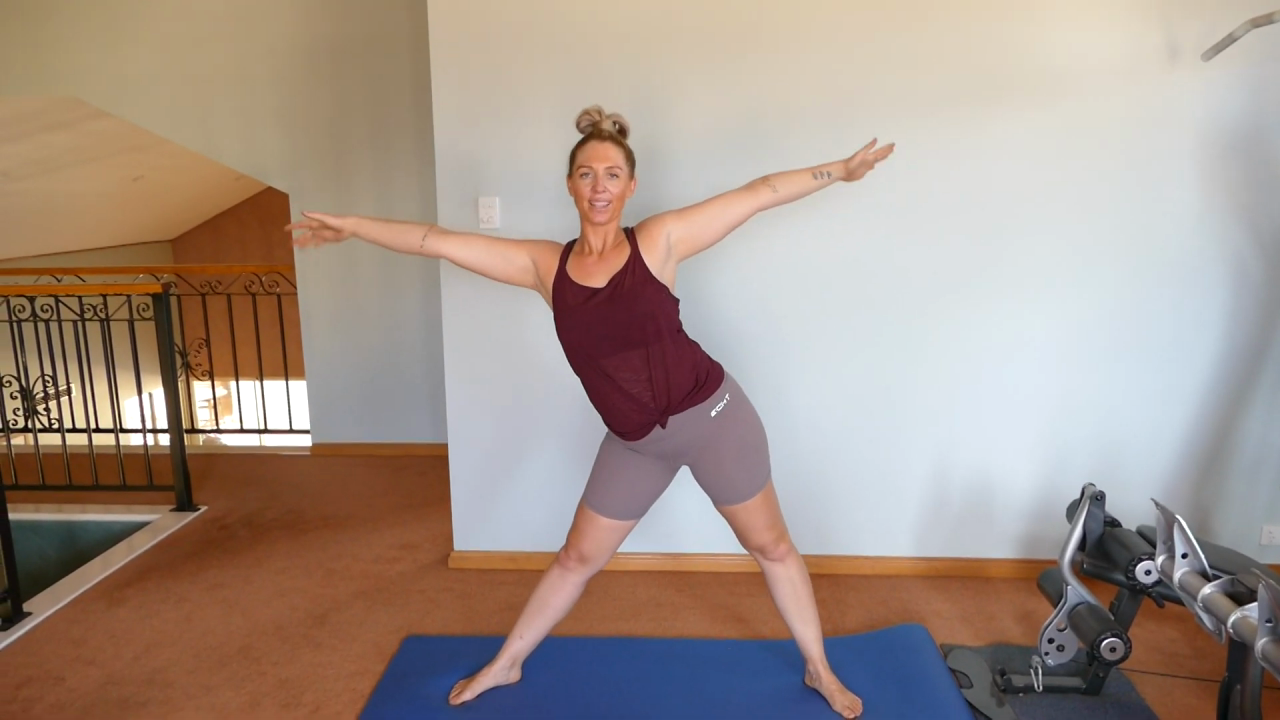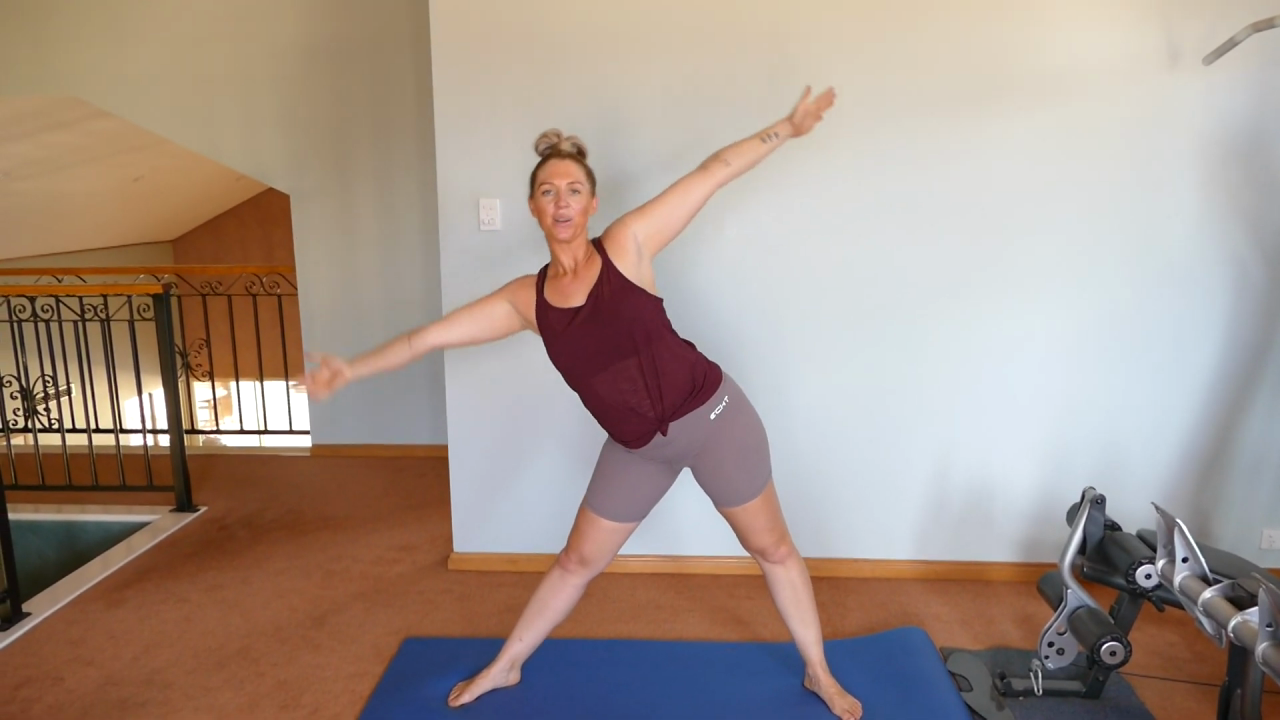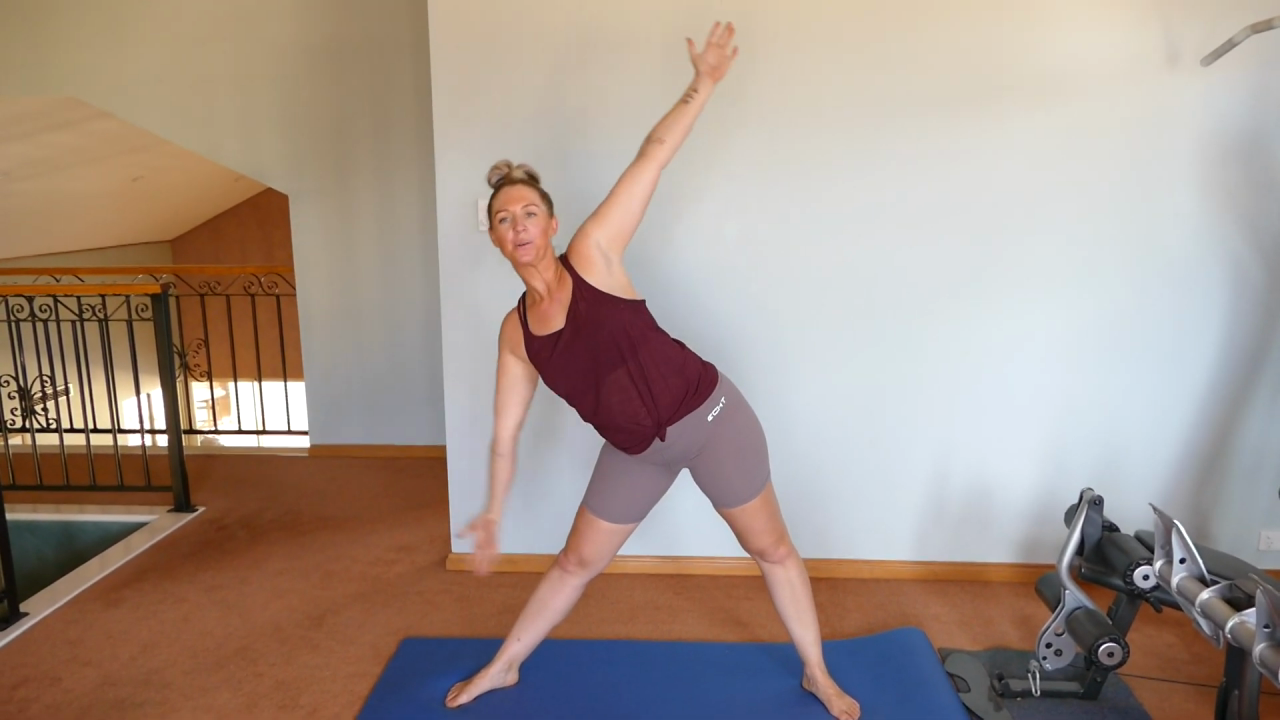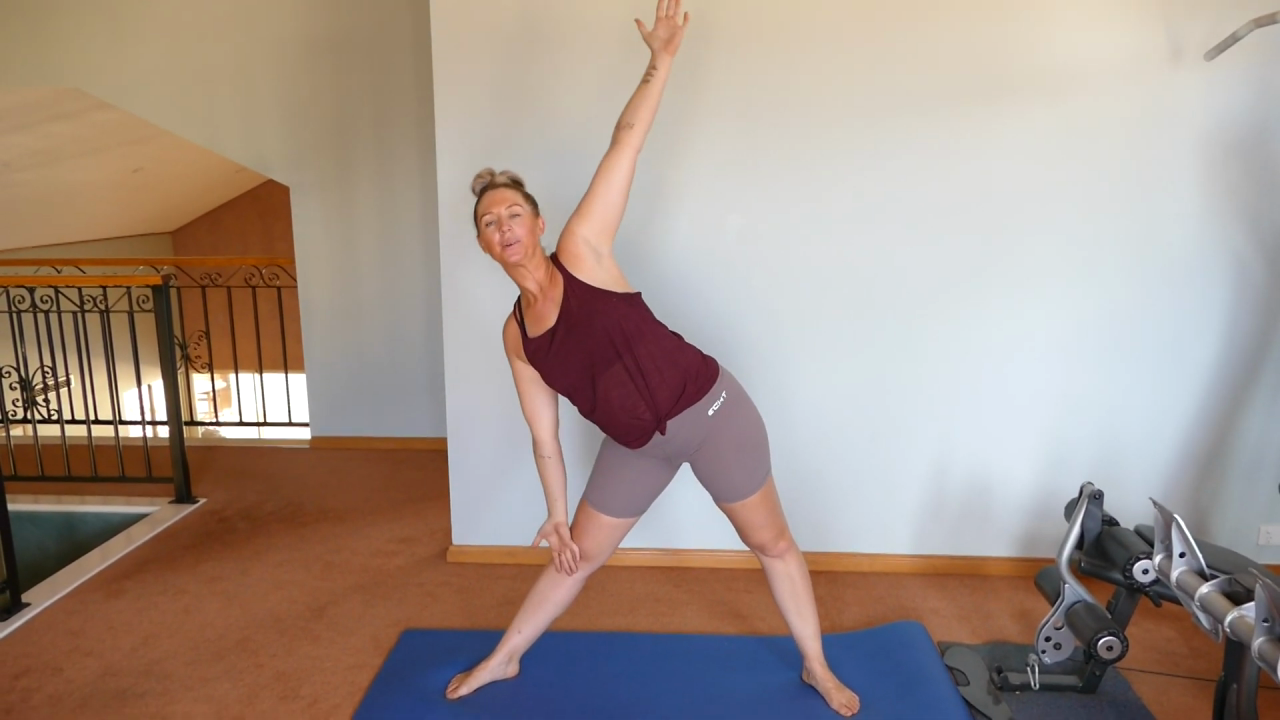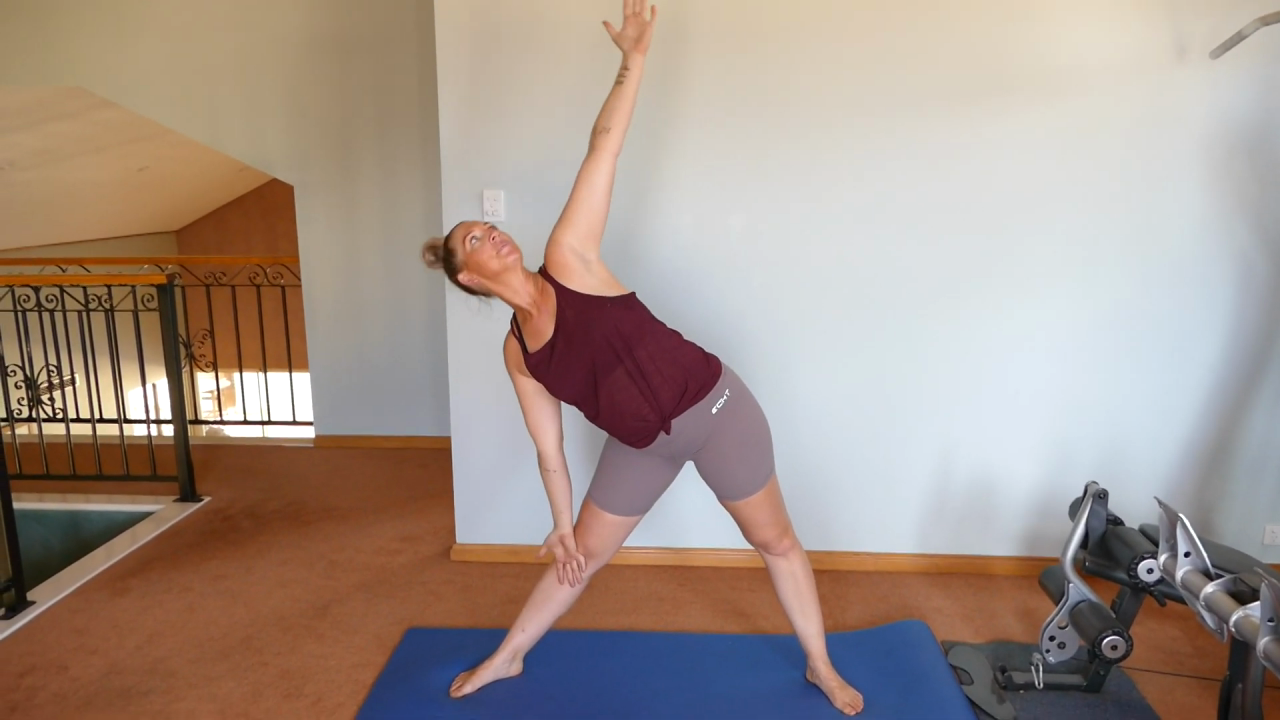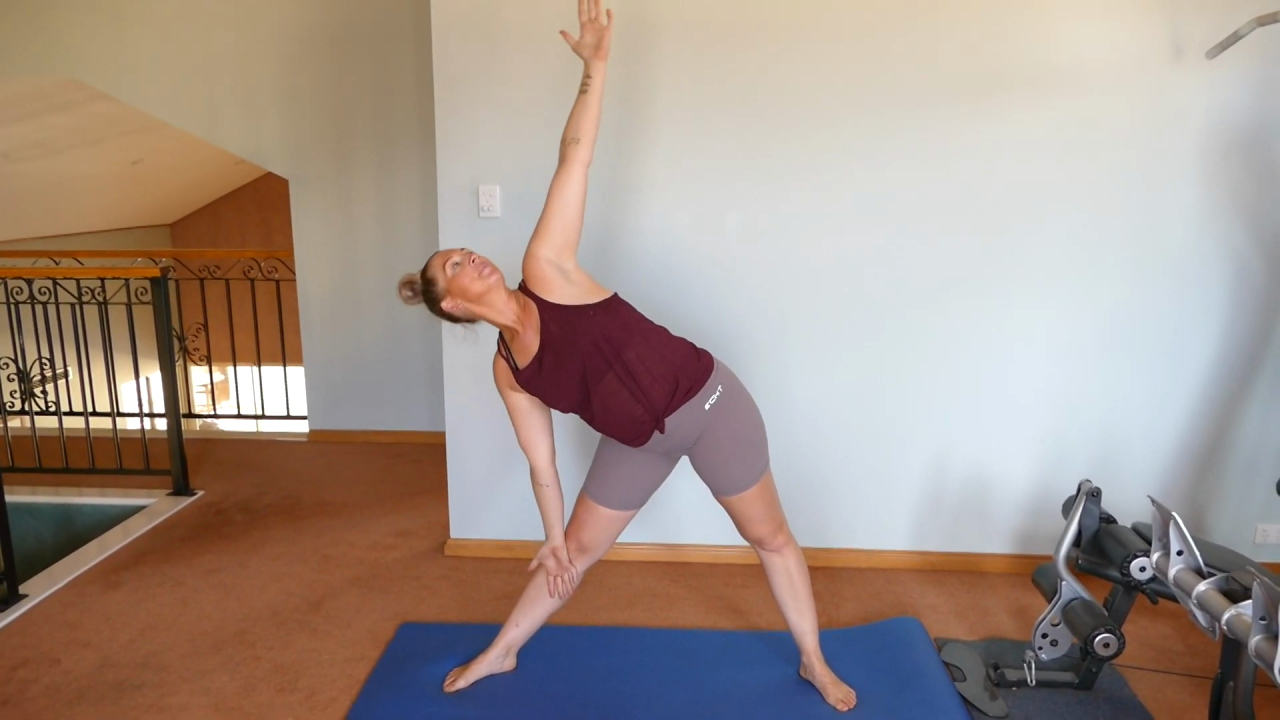
dt=0.4s
person 1, frame 1
left shoulder: (657, 241)
right shoulder: (546, 266)
left elbow: (757, 194)
right elbow: (440, 241)
left wrist: (837, 169)
right wrist: (350, 225)
left hip: (711, 416)
right hip: (634, 442)
left knee: (771, 545)
right knee: (577, 558)
left ankle: (820, 670)
right ankle: (504, 665)
person 1, frame 2
left shoulder: (624, 247)
right shoulder: (525, 298)
left elbow: (706, 178)
right elbow: (434, 335)
left wrist: (784, 129)
right wrist: (355, 368)
left hip: (710, 415)
right hip: (634, 446)
left knee: (772, 548)
right knee: (577, 560)
right ankle: (504, 666)
person 1, frame 3
left shoulder: (592, 255)
right shoulder: (515, 334)
left elbow: (651, 160)
right elbow: (507, 429)
left wrist: (702, 85)
right wrist: (492, 512)
left hip: (707, 417)
right hip: (635, 450)
left knee: (771, 548)
right knee: (576, 561)
person 1, frame 4
left shoulder: (580, 251)
right shoulder: (516, 336)
left elbow: (626, 143)
right elbow: (545, 436)
left wrist: (662, 59)
right wrist: (557, 514)
left hip: (707, 409)
right hip: (636, 444)
left knee: (771, 542)
right knee: (577, 554)
right ankle: (503, 658)
person 1, frame 5
left shoulder: (568, 258)
right shoulder: (516, 352)
left elbow: (603, 148)
right elbow: (549, 447)
left wrist: (633, 58)
right wrist: (562, 523)
left hip: (711, 408)
right hip: (642, 443)
left knee: (775, 541)
right knee: (583, 553)
right ankle: (505, 658)
person 1, frame 6
left shoulder: (545, 272)
right shoulder: (507, 372)
left elbow: (575, 157)
right elbow: (543, 463)
left wrist: (594, 65)
right wrist: (553, 537)
left hip: (707, 403)
right hip: (639, 440)
left knee: (770, 535)
right knee: (578, 548)
left ankle: (814, 663)
right ankle: (498, 653)
